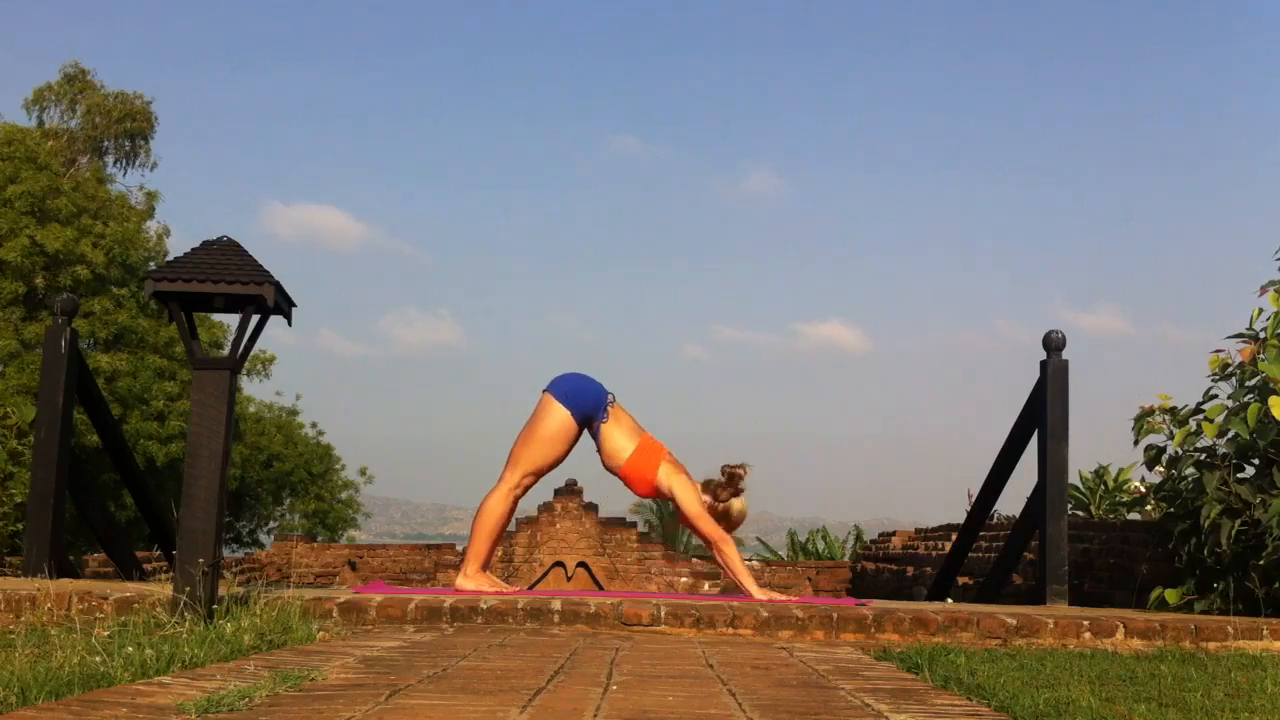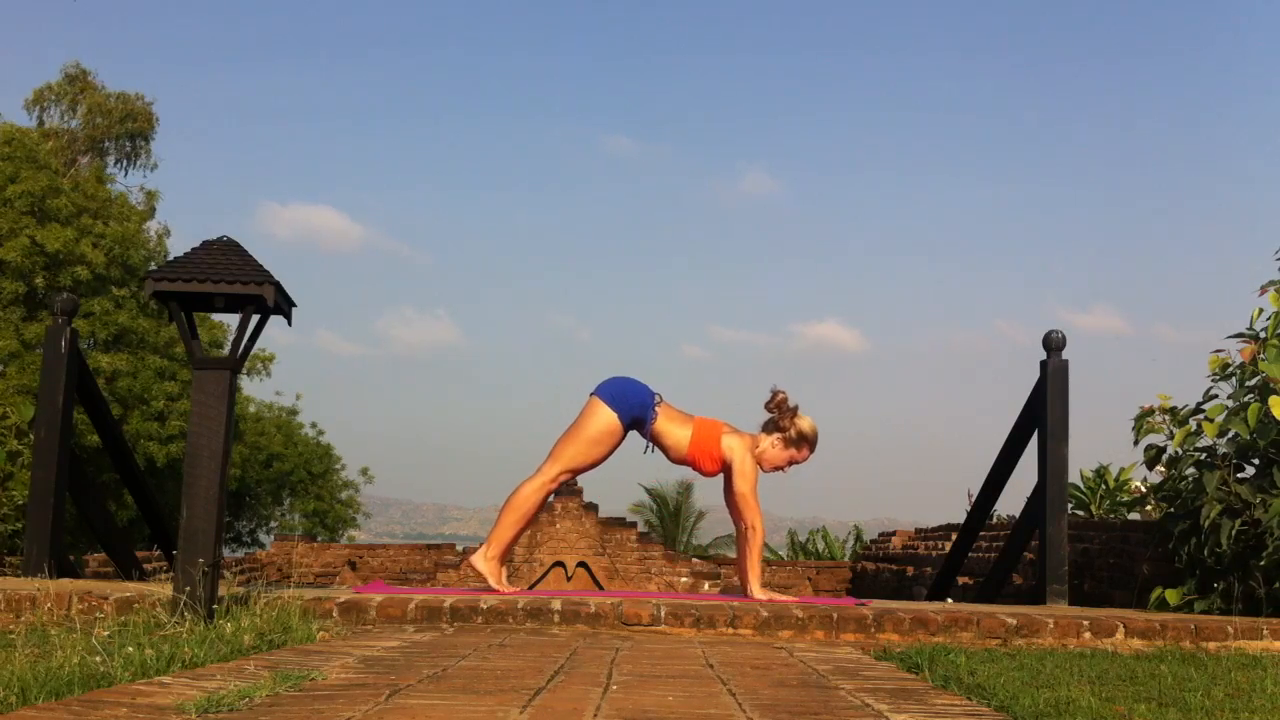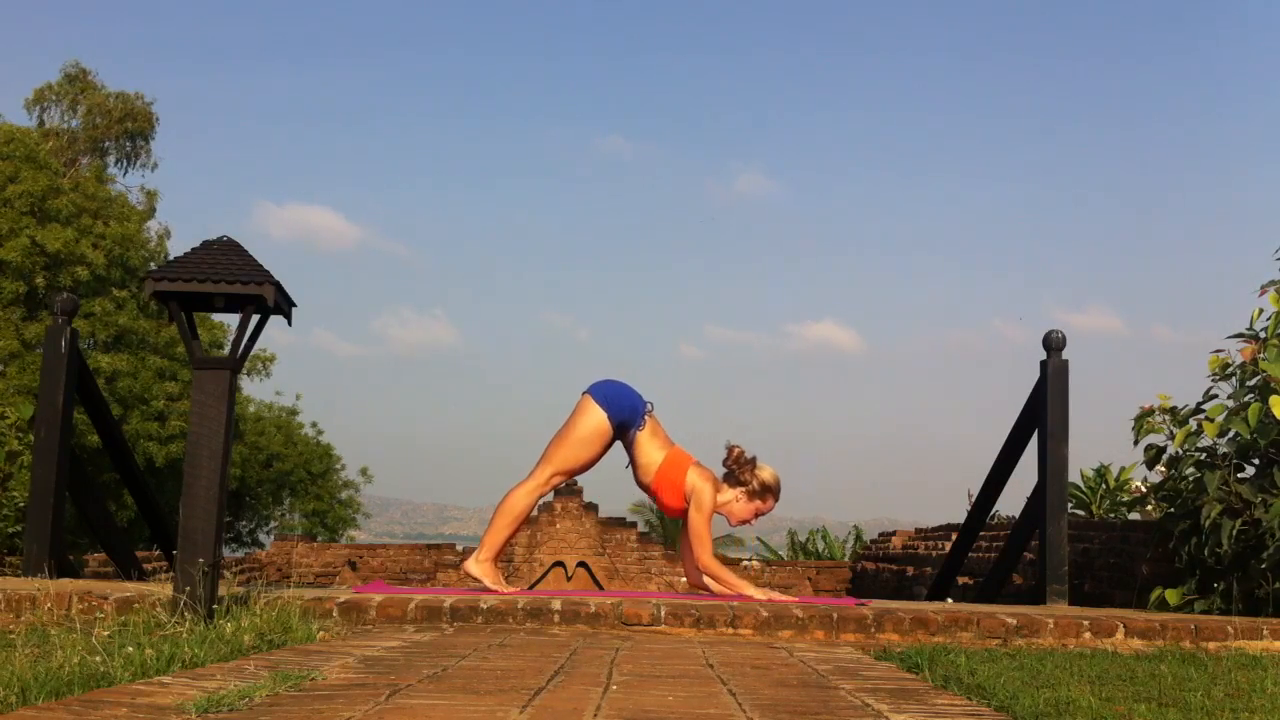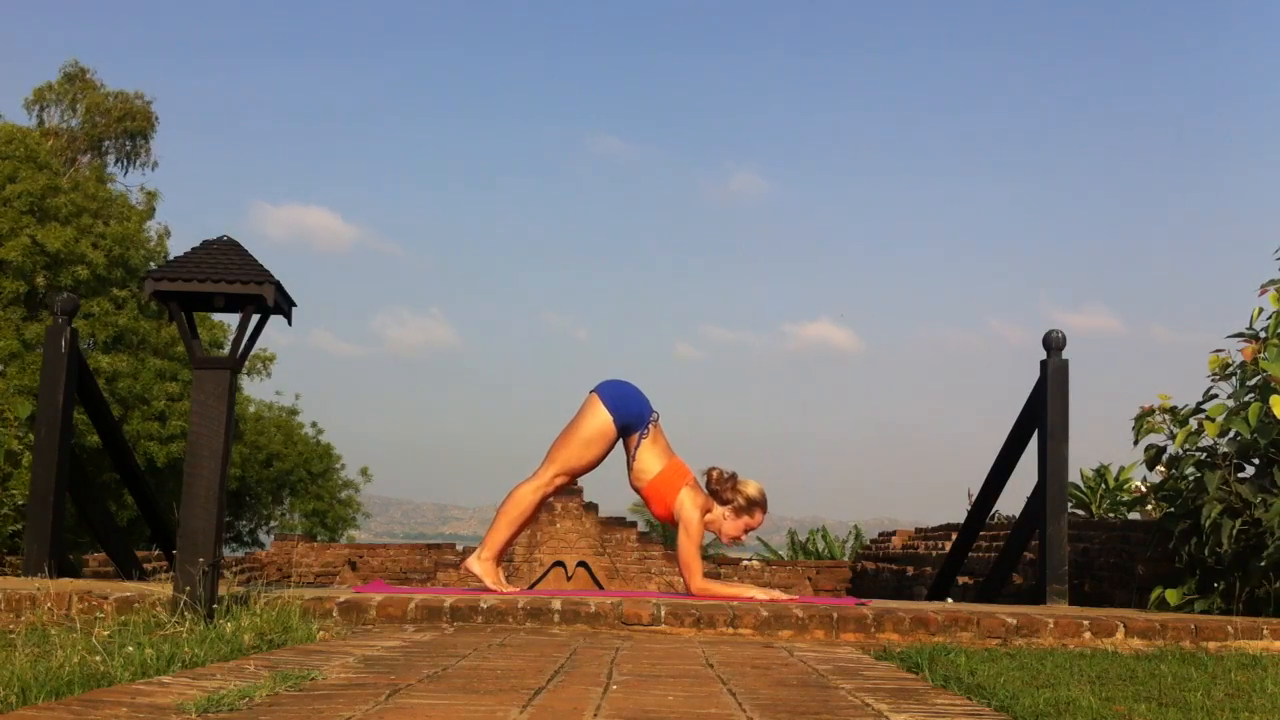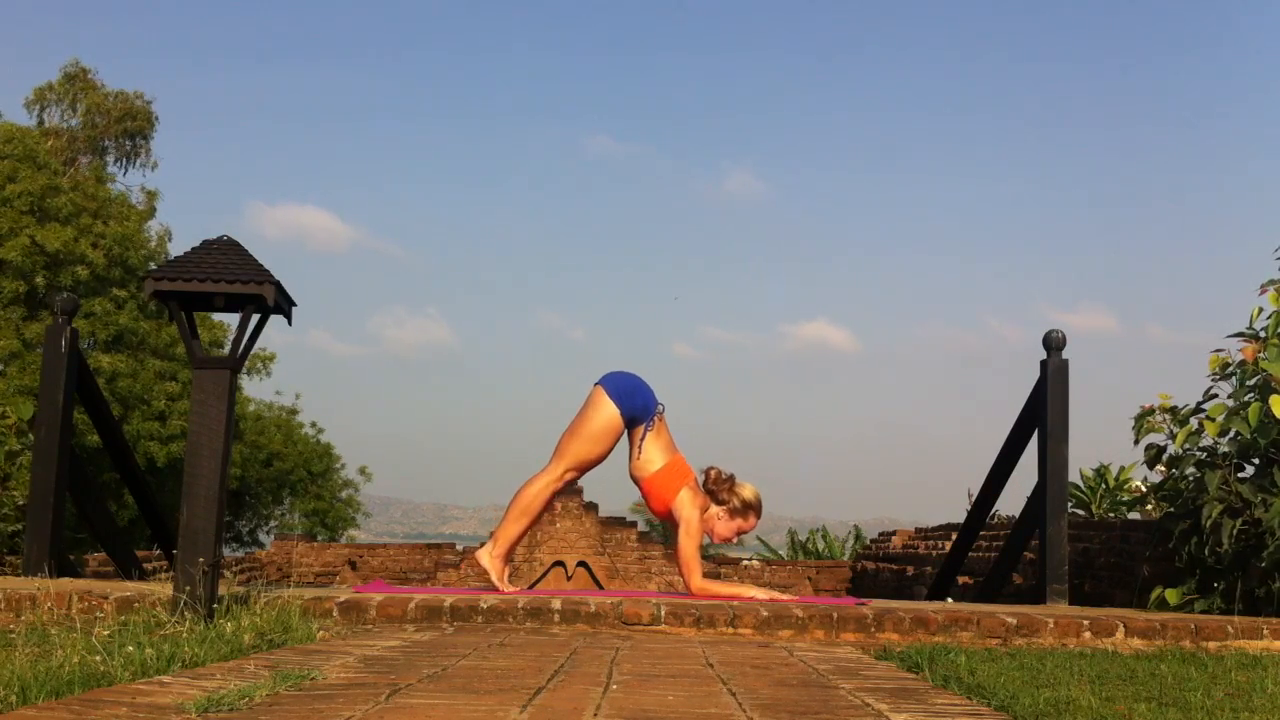
dt=1s
person 1, frame 1
left shoulder: (683, 485)
right shoulder: (678, 485)
left elbow: (716, 540)
right elbow: (718, 538)
left wrist: (750, 589)
right wrist: (754, 590)
left hip: (585, 404)
right hip: (578, 397)
left knee: (518, 484)
right knee: (513, 482)
left ankle: (479, 570)
right ankle: (470, 572)
person 1, frame 2
left shoulder: (736, 456)
right shoulder: (741, 450)
left elbow: (743, 527)
right elbow: (753, 525)
left wrist: (750, 586)
right wrist: (756, 588)
left hip: (631, 407)
right hip: (625, 401)
left knee: (554, 478)
right knee: (550, 475)
left ankle: (497, 559)
right ankle: (489, 555)
person 1, frame 3
left shoulder: (699, 497)
right shoulder: (703, 490)
left elbow: (696, 574)
right elbow: (705, 562)
left wrist: (746, 592)
right wrist: (751, 590)
left hip: (621, 413)
right hip: (615, 404)
left knee: (548, 481)
right knee: (543, 479)
left ankle: (489, 561)
right ankle: (482, 559)
person 1, frame 4
left shoulder: (696, 508)
right shoulder: (692, 509)
left elbow: (695, 581)
right elbow: (696, 585)
left wrist: (750, 590)
right wrist: (752, 591)
left hip: (625, 408)
right hip: (620, 404)
left knee: (554, 482)
right knee: (548, 478)
left ankle: (493, 559)
right ankle: (484, 557)
person 1, frame 5
left shoulder: (694, 506)
right shoulder: (691, 508)
left elbow: (694, 580)
right elbow: (695, 584)
left wrist: (749, 589)
right wrist: (751, 590)
left hip: (630, 400)
right hip: (625, 395)
left knee: (562, 477)
right knee: (557, 474)
left ankle: (500, 554)
right ankle: (495, 552)
